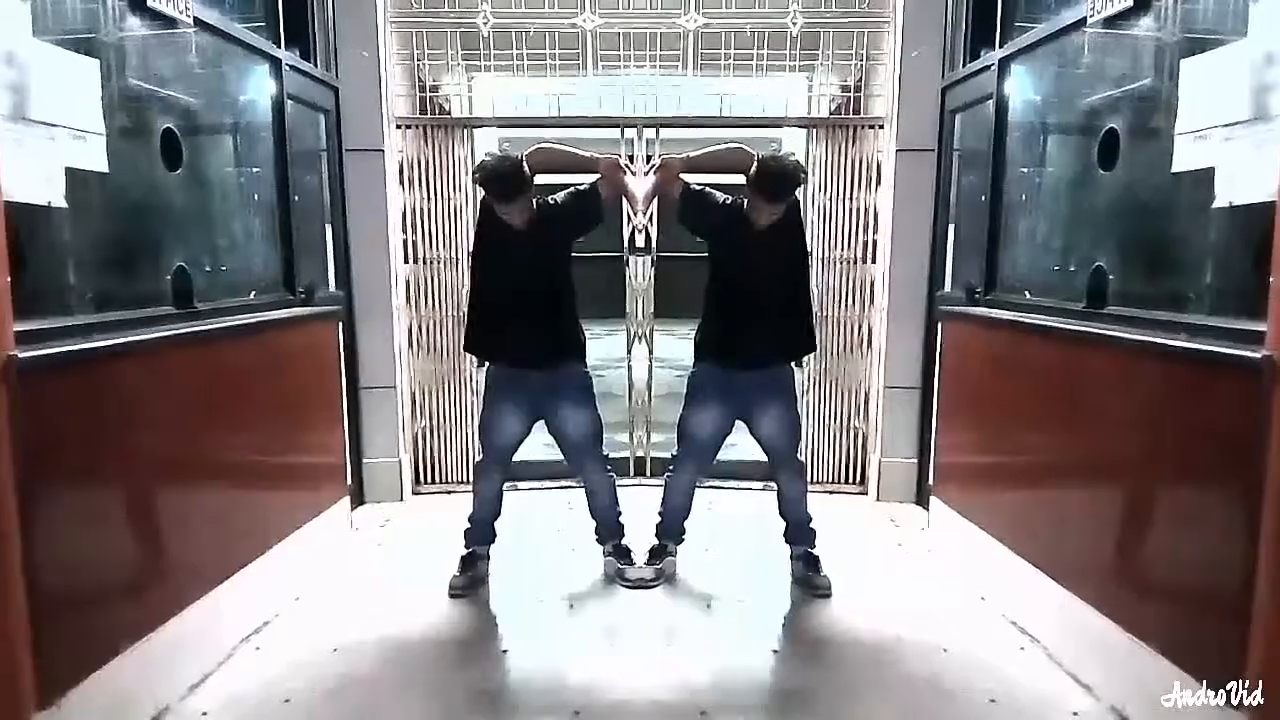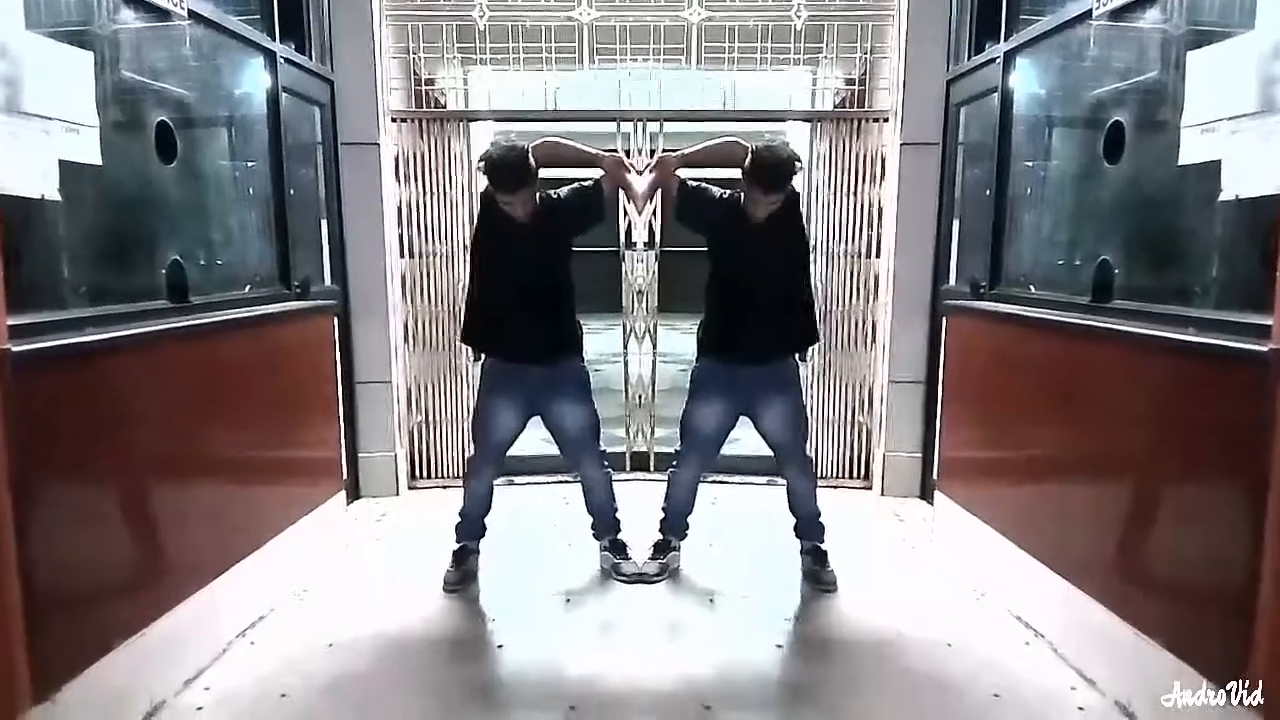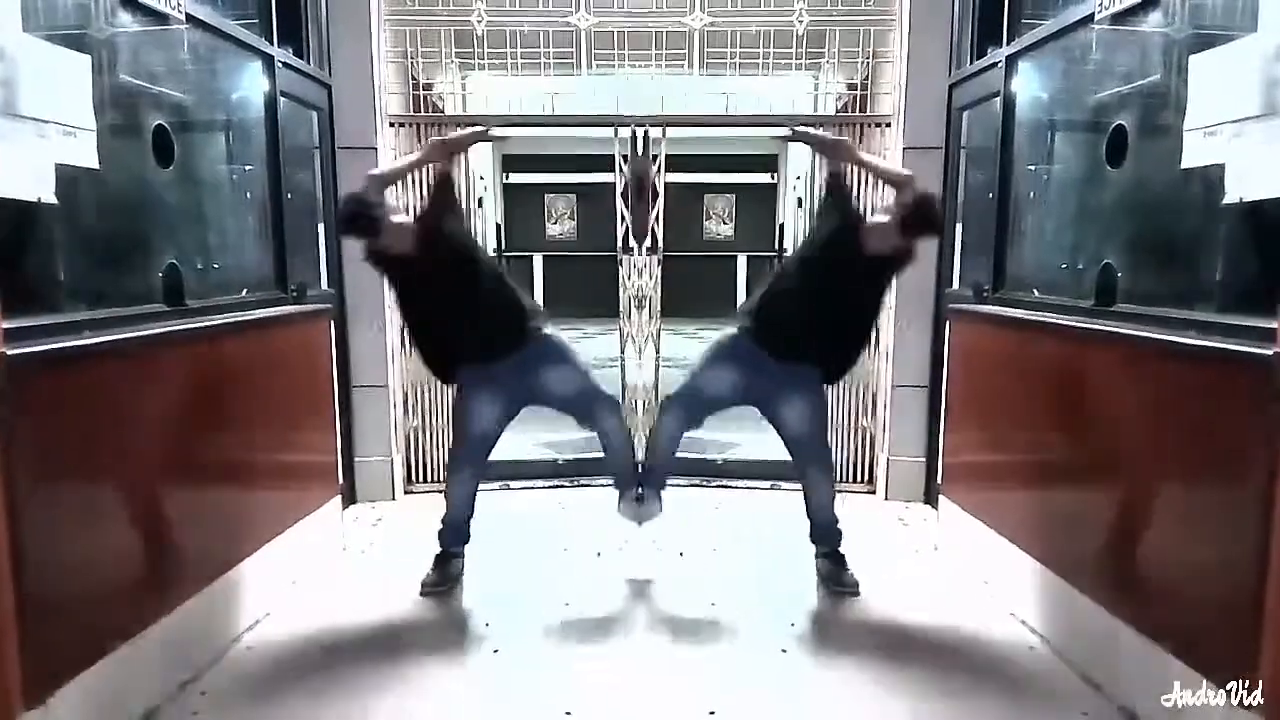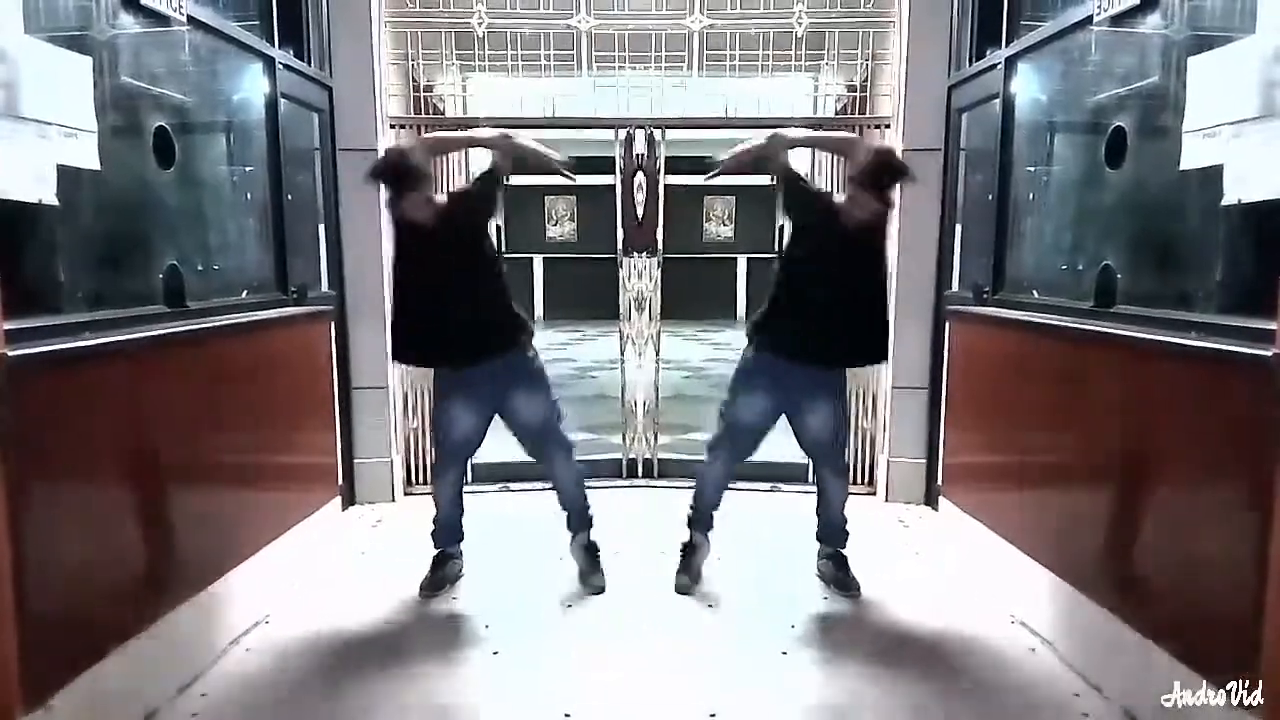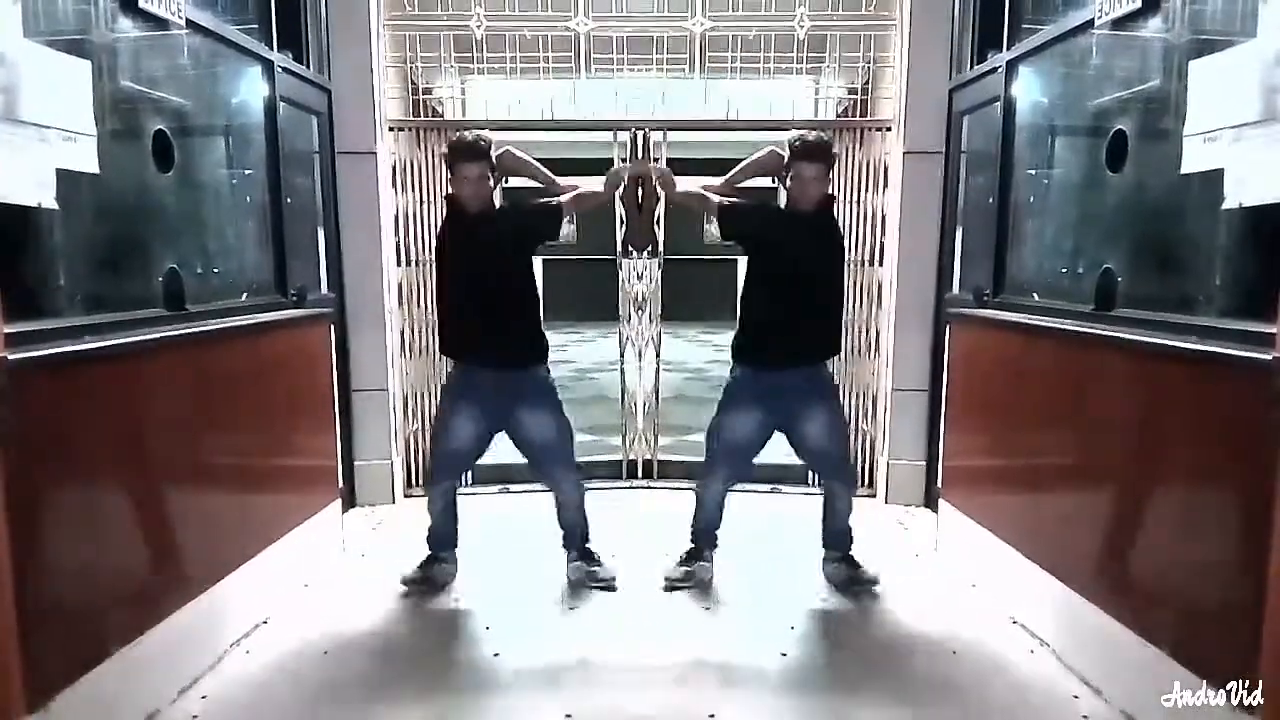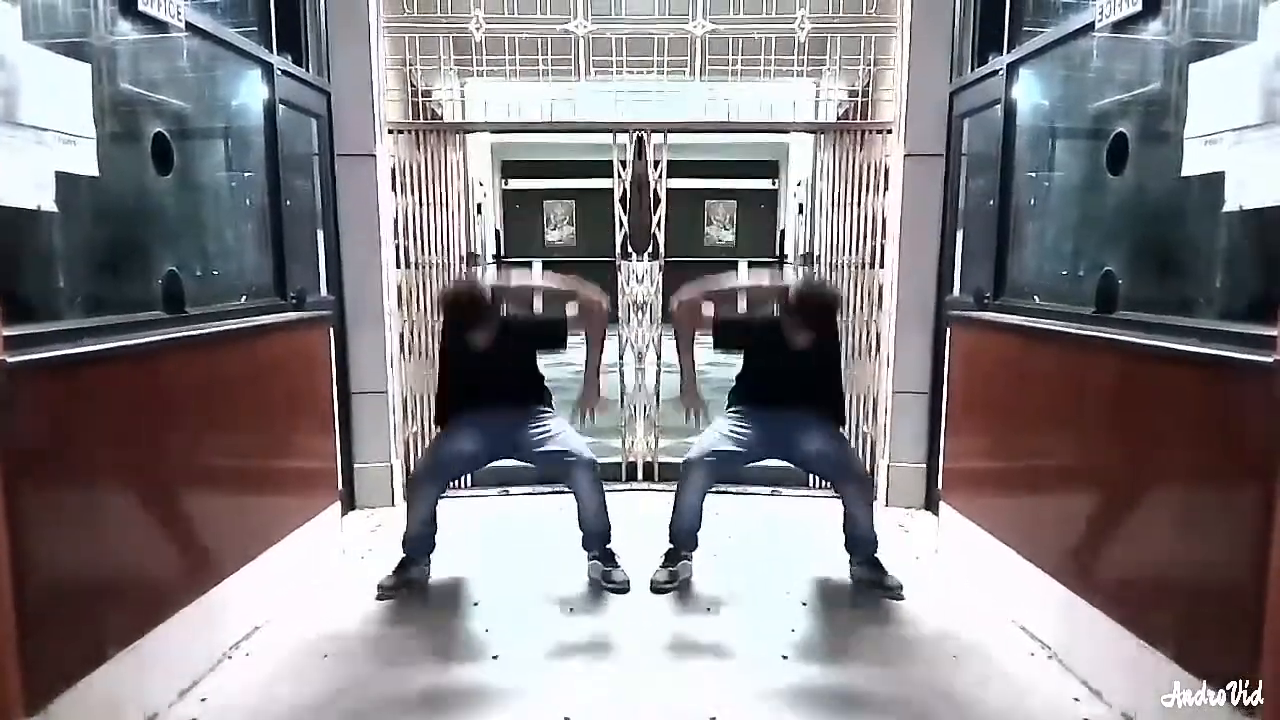
dt=0.7s
person 1, frame 1
left shoulder: (557, 214)
right shoulder: (488, 216)
left elbow: (612, 184)
right elbow: (537, 155)
left wrist: (607, 167)
right wrist: (597, 160)
left hip: (564, 370)
right hip: (508, 373)
left knee: (593, 465)
right knee: (491, 467)
left ankle: (614, 546)
right ankle: (476, 554)
person 1, frame 2
left shoulder: (559, 209)
right shoulder: (489, 208)
left elbow: (614, 177)
right elbow: (541, 148)
left wrist: (611, 165)
right wrist: (600, 159)
left hip: (561, 366)
right hip: (504, 368)
left knee: (590, 461)
right knee: (484, 462)
left ankle: (610, 543)
right ankle: (467, 548)
person 1, frame 3
left shoulder: (437, 220)
right shoulder: (389, 262)
left hip: (532, 347)
right hip: (481, 371)
left knee: (603, 410)
right knee: (463, 466)
left ankle: (630, 493)
right ankle: (451, 553)
person 1, frame 4
left shoulder: (467, 206)
right shoulder: (402, 222)
left elbow: (503, 147)
right elbow: (421, 150)
left hip: (512, 357)
right hip: (456, 370)
left knee: (556, 450)
right knee: (448, 466)
left ankle: (581, 538)
right ankle: (448, 553)
person 1, frame 5
left shoulder: (518, 220)
right shoulder: (453, 218)
left elbow: (575, 202)
right elbow: (505, 155)
left wrist: (609, 187)
right wrist: (559, 186)
left hip: (527, 376)
right hip: (470, 378)
left knee: (561, 470)
right knee: (441, 473)
left ankle: (579, 553)
right ankle: (441, 556)
person 1, frame 6
left shoulder: (522, 327)
right shoulder: (454, 329)
left elbow: (595, 303)
left wrist: (591, 382)
left hip: (531, 418)
right hip: (473, 424)
left knee: (584, 464)
right knee: (423, 478)
left ankle: (599, 556)
right ankle: (415, 562)
person 2, frame 1
left shoulder: (792, 215)
right shoulder: (721, 213)
left elbow: (743, 155)
right elbow: (668, 180)
left wrist: (682, 161)
right wrist: (669, 169)
left hip: (771, 373)
right hip: (715, 370)
left knee: (788, 467)
right knee: (686, 465)
left ankle: (803, 553)
right ankle: (666, 546)
person 2, frame 2
left shoulder: (790, 206)
right shoulder: (719, 208)
left elbow: (740, 149)
right elbow: (665, 173)
left wrist: (679, 159)
right wrist: (660, 172)
left hip: (775, 367)
right hip: (718, 365)
left knee: (796, 462)
right knee: (690, 461)
left ankle: (812, 548)
right ankle: (669, 542)
person 2, frame 3
left shoulder: (890, 260)
right shoulder: (841, 220)
left hip: (799, 371)
right hip: (747, 346)
left knee: (816, 465)
right knee: (675, 411)
left ankle: (828, 553)
right ankle: (648, 491)
person 2, frame 4
left shoulder: (878, 225)
right shoulder: (812, 206)
left elbow: (863, 152)
right elbow: (777, 148)
left hip: (823, 370)
right hip: (767, 357)
left knee: (831, 466)
right knee: (724, 450)
left ankle: (831, 553)
right ankle: (698, 538)
person 2, frame 5
left shoulder: (825, 218)
right shoulder: (762, 220)
left elbow: (774, 155)
right elbow: (708, 202)
left wrist: (719, 188)
right wrist: (678, 189)
left hip: (809, 378)
right hip: (752, 376)
left knee: (839, 473)
right knee: (719, 469)
left ankle: (838, 556)
right ankle: (701, 551)
person 2, frame 6
left shoulder: (826, 329)
right shoulder: (758, 327)
right elbow: (683, 304)
right wrist: (688, 382)
left hip: (807, 424)
right hip: (749, 418)
left knee: (857, 480)
right knee: (695, 465)
left ankle: (864, 561)
right ankle: (680, 555)
